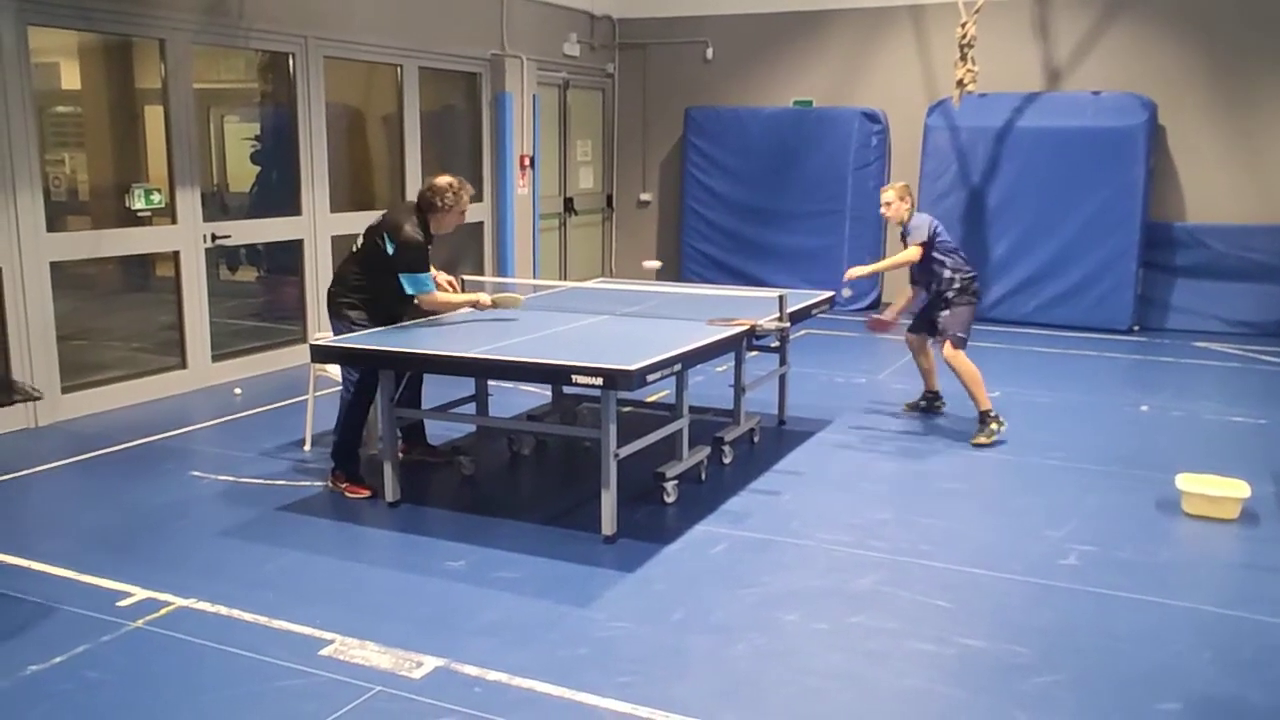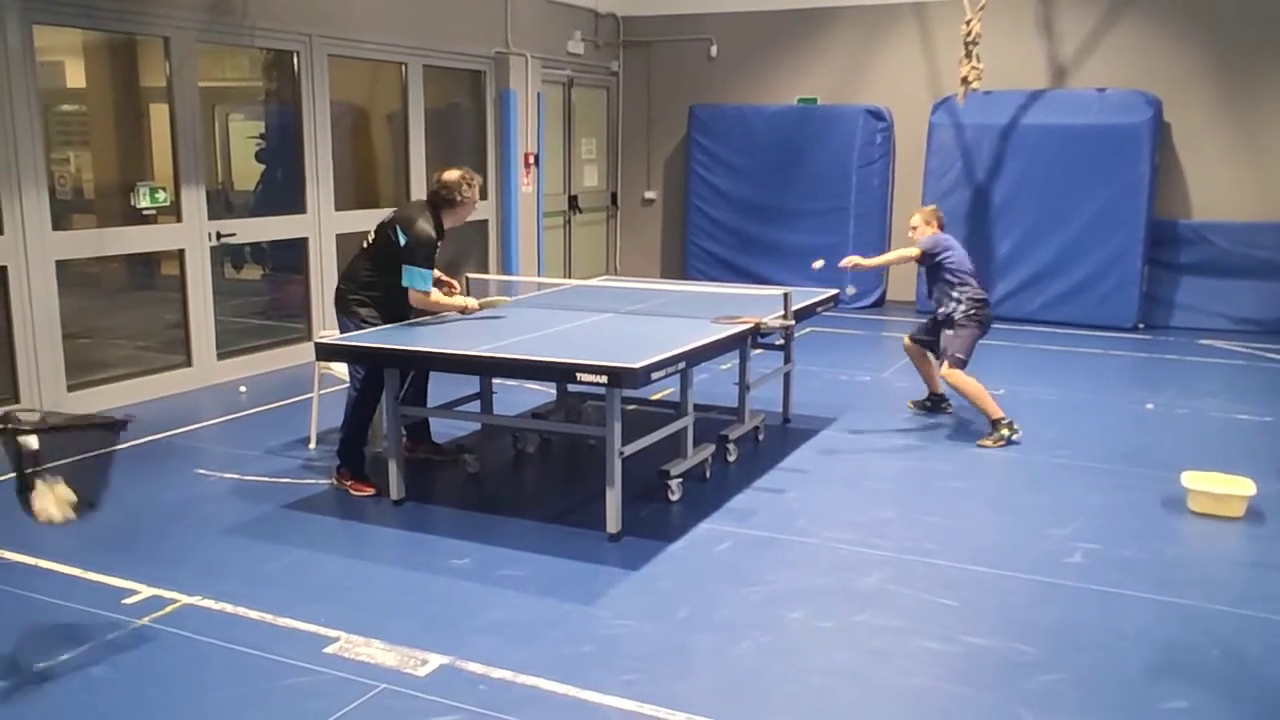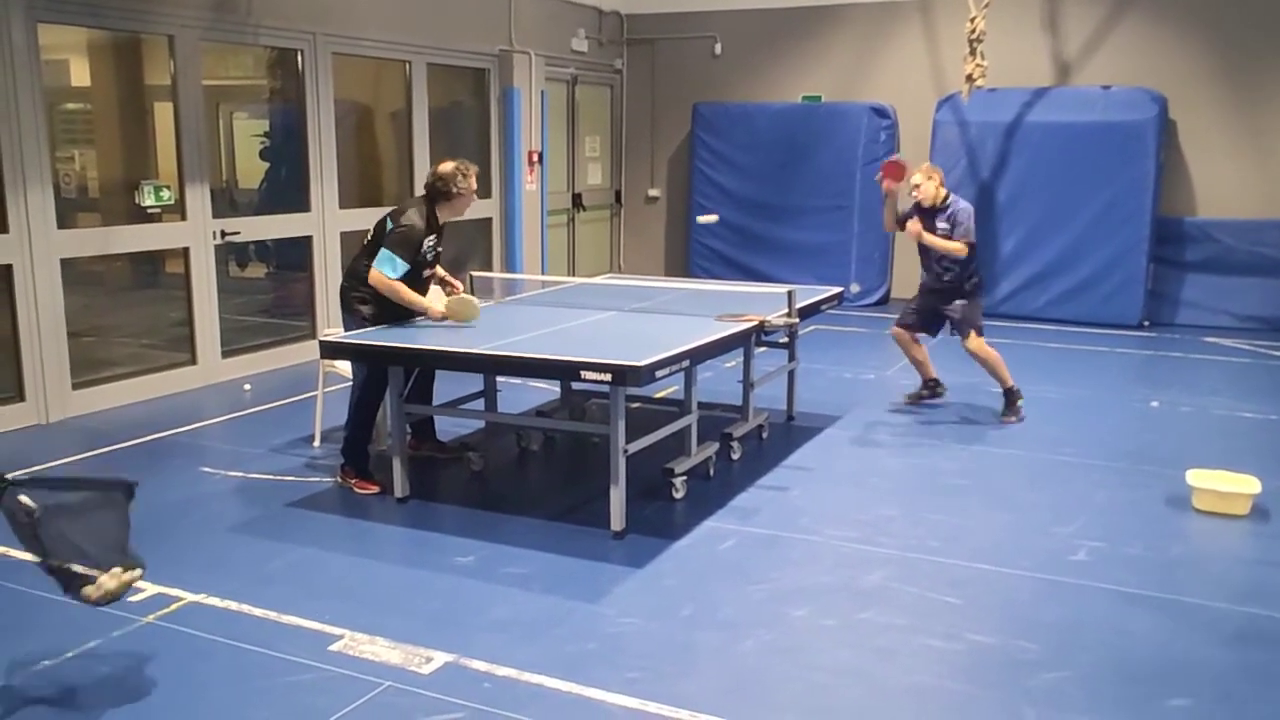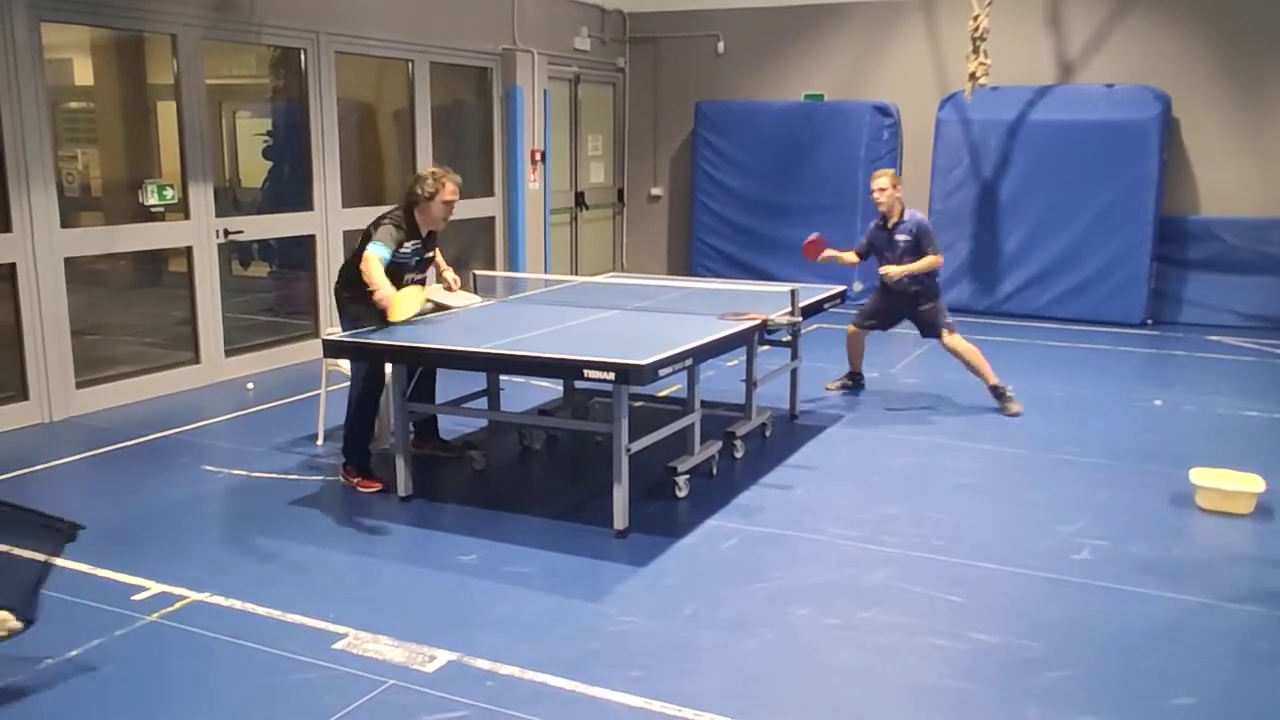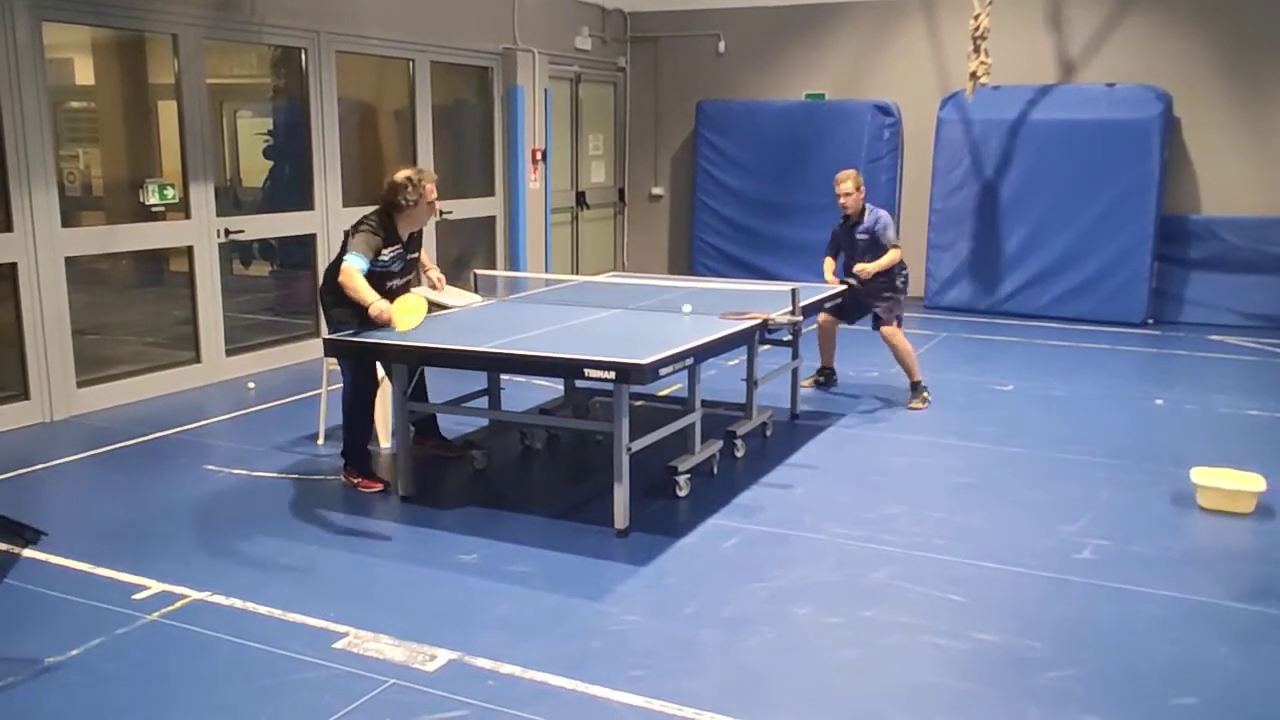
dt=0.3s
person 1, frame 1
left shoulder: (419, 220)
right shoulder: (408, 235)
right elbow: (428, 300)
left wrist: (435, 274)
right wrist: (472, 299)
left hip: (386, 305)
right hip: (354, 307)
left knee: (408, 368)
right knee: (362, 383)
left ankle: (413, 441)
right ankle: (344, 470)
person 1, frame 2
left shoulder: (426, 215)
right shoulder: (423, 233)
right elbow: (418, 297)
left wrist: (437, 277)
right wrist: (458, 304)
left hip: (390, 303)
right hip: (362, 305)
left knee: (414, 367)
right knee: (369, 383)
left ankle: (418, 440)
right ankle: (348, 468)
person 1, frame 3
left shoulder: (432, 217)
right shoulder: (412, 225)
right elbow: (379, 278)
left wrist: (441, 276)
right wrist: (425, 306)
left hip: (398, 305)
right hip: (367, 303)
left knee: (421, 366)
right knee: (372, 381)
left ankle: (422, 437)
right ankle: (353, 466)
person 1, frame 4
left shoulder: (431, 225)
right shoulder: (392, 227)
right elbow: (370, 263)
left wrist: (443, 268)
right wrist: (384, 289)
right hip: (362, 304)
left knee: (423, 365)
right knee: (370, 380)
left ankle: (426, 436)
right ankle: (354, 465)
person 1, frame 5
left shoulder: (413, 226)
right shoulder: (370, 232)
right elbow: (347, 275)
left wrist: (428, 268)
right wrist: (374, 302)
left hip: (387, 306)
right hip: (348, 309)
right knee: (362, 382)
left ankle: (426, 433)
right ankle: (355, 465)
person 2, frame 1
left shoulder: (920, 221)
right shoulder: (908, 234)
left elbow: (914, 254)
right elbow: (918, 283)
left wrist: (869, 269)
right wrist: (894, 310)
left hip: (959, 292)
right hip: (941, 293)
left knee: (951, 352)
right knee: (914, 336)
left ankle: (990, 418)
right ankle: (932, 396)
person 2, frame 2
left shoulder: (940, 241)
right shoulder: (934, 251)
left elbow: (910, 253)
left wrist: (867, 262)
left hip: (966, 316)
right hip: (948, 315)
left knee: (950, 372)
right knee: (912, 343)
left ankle: (1003, 425)
right ankle: (937, 398)
person 2, frame 3
left shoulder: (961, 209)
right shoulder: (922, 208)
left elbow: (961, 250)
right elbow: (891, 226)
left wrist: (922, 236)
right wrist: (891, 194)
left hip: (962, 289)
right hip: (933, 287)
left knee: (973, 344)
right knee: (901, 332)
left ankle: (1011, 394)
right ankle: (932, 384)
person 2, frame 4
left shoulder: (918, 222)
right shoulder: (876, 228)
left elbow: (936, 259)
right elbow: (857, 257)
left wrist: (902, 270)
right wrist: (836, 256)
left hip: (922, 293)
right hip: (892, 293)
left knee: (951, 341)
right knee: (854, 330)
left ankle: (999, 391)
right ankle: (855, 377)
person 2, frame 5
left shoulder: (879, 219)
right shoulder: (841, 227)
left elbow: (895, 253)
right elbow: (831, 256)
left wrist: (872, 267)
right wrist: (829, 274)
left hip: (888, 285)
right hip: (858, 284)
left knee: (889, 331)
right knee: (825, 320)
left ankle: (918, 387)
right ankle: (827, 372)
